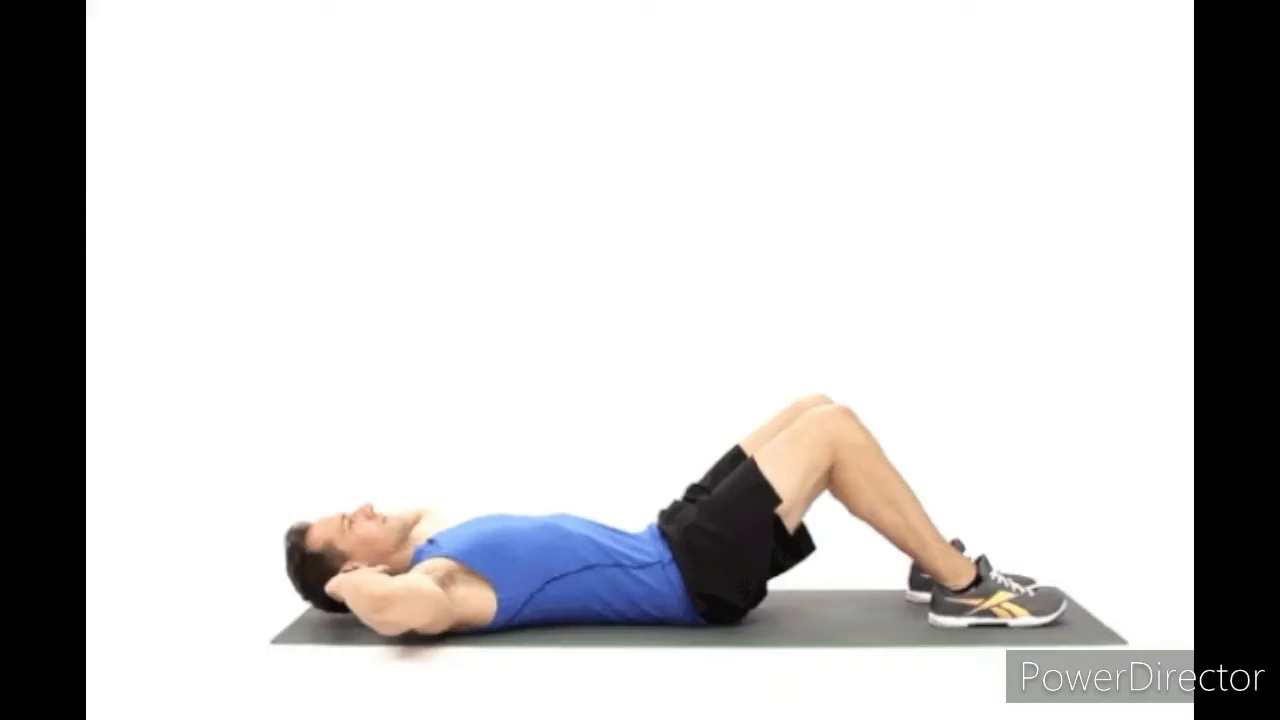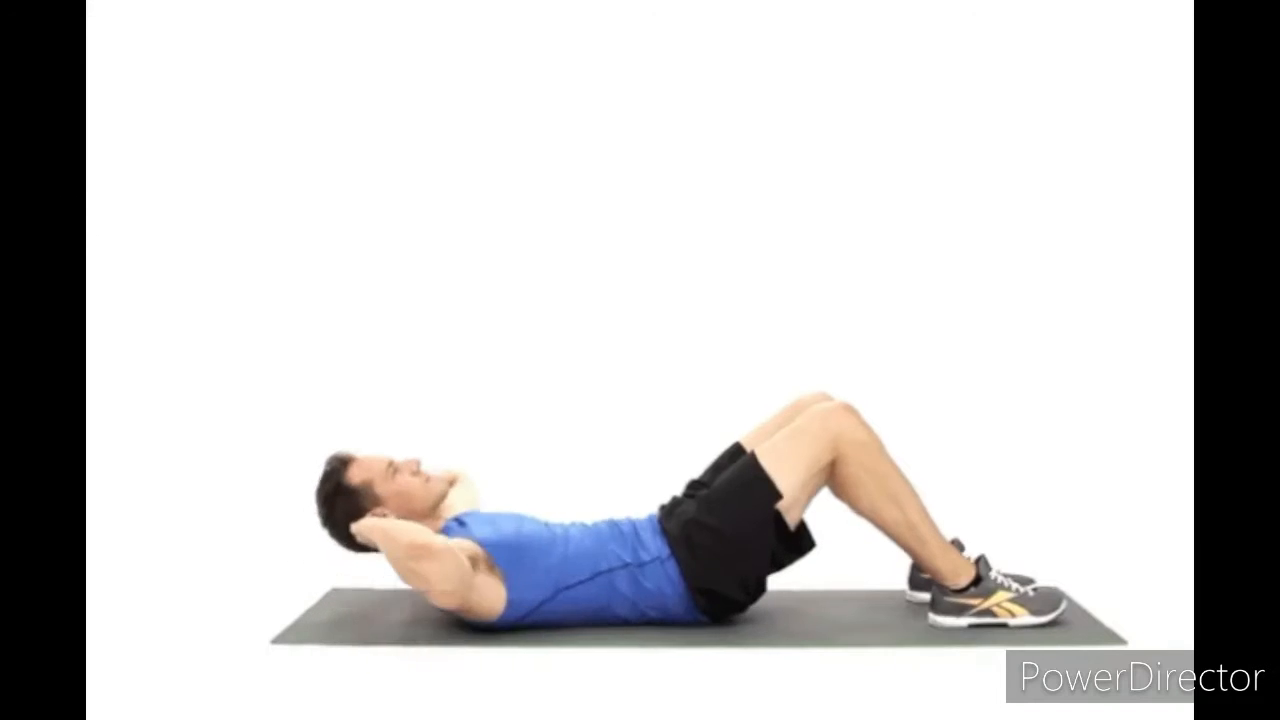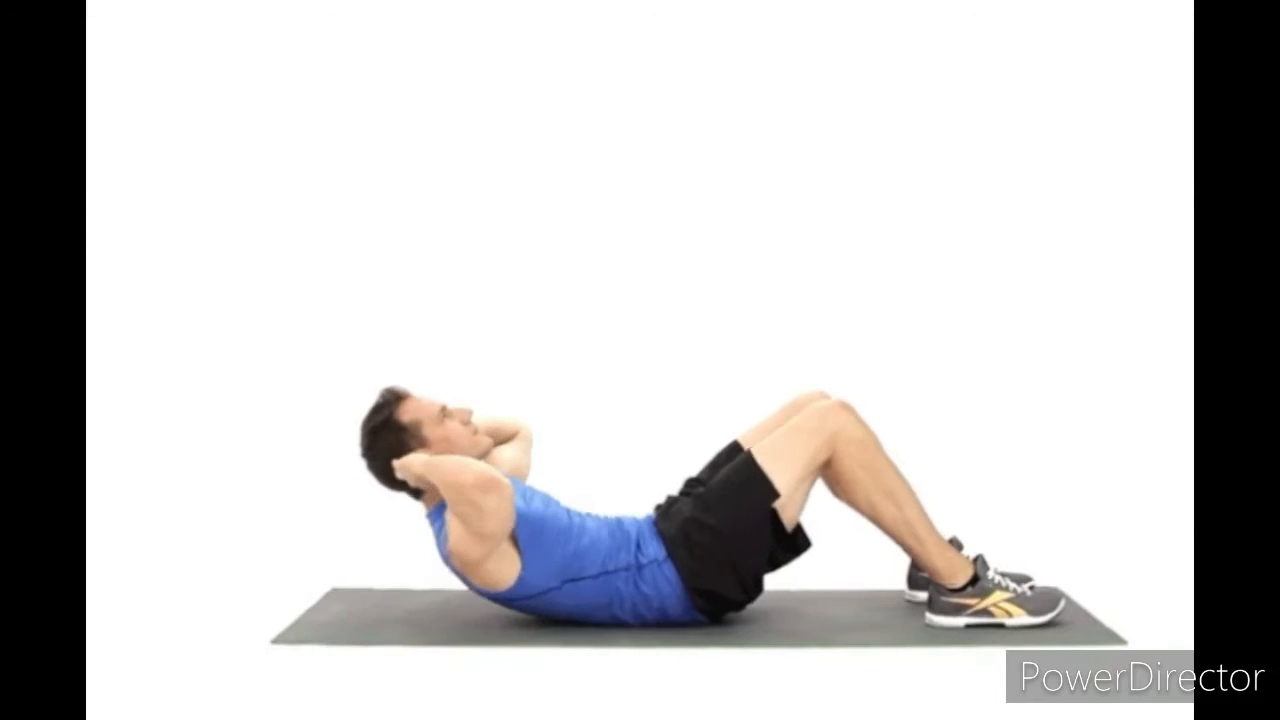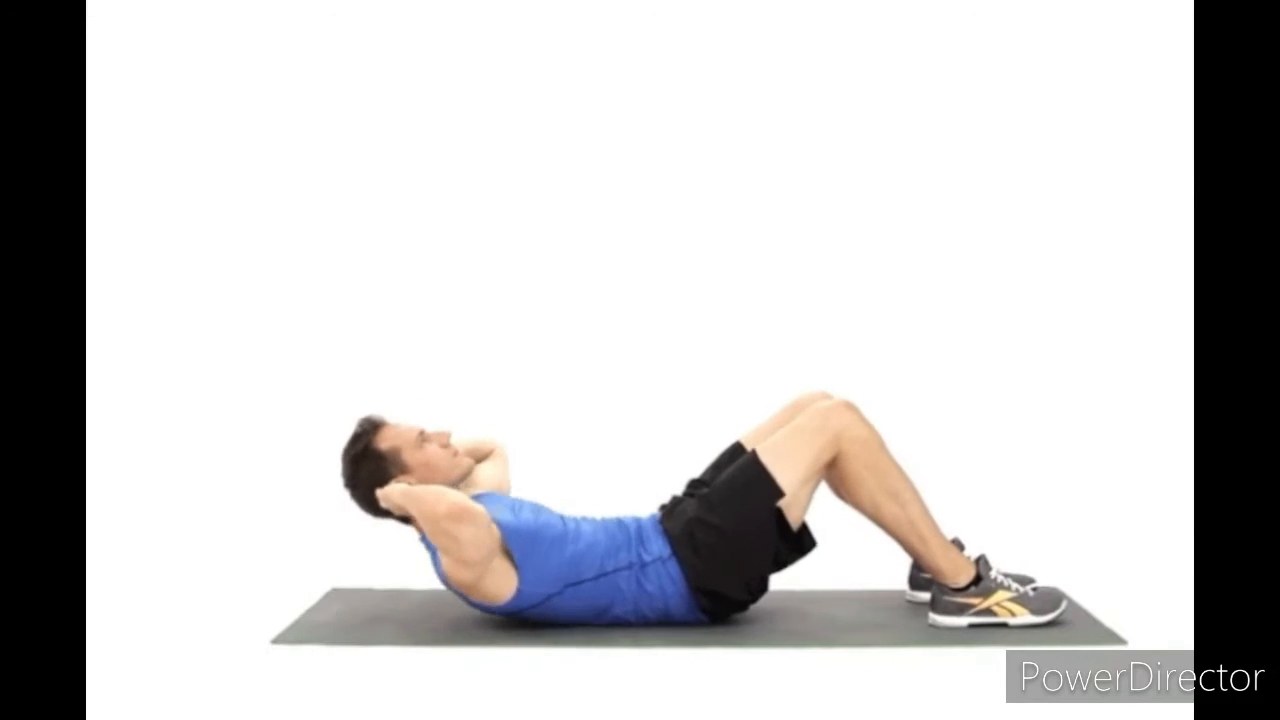
dt=0.4s
person 1, frame 1
left shoulder: (439, 556)
right shoulder: (434, 586)
left elbow: (422, 515)
right elbow: (399, 608)
left wrist: (380, 544)
right wrist: (348, 583)
left hip: (669, 544)
right hip: (694, 577)
left knee: (819, 410)
right knee: (832, 429)
left ankle: (939, 565)
right ankle: (966, 589)
person 1, frame 2
left shoulder: (457, 532)
right shoulder: (451, 578)
left elbow: (451, 480)
right elbow: (417, 548)
left wrist: (402, 474)
right wrist: (377, 526)
left hip: (669, 540)
right hip: (694, 574)
left knee: (820, 409)
right knee: (834, 425)
left ankle: (940, 566)
right ankle: (967, 589)
person 1, frame 3
left shoulder: (474, 498)
right shoulder: (469, 539)
left elbow: (518, 433)
right elbow: (487, 484)
left wrist: (461, 429)
right wrist: (424, 465)
left hip: (669, 538)
right hip: (690, 574)
left knee: (818, 408)
right knee: (832, 422)
left ankle: (939, 565)
right ankle: (963, 589)
person 1, frame 4
left shoulder: (472, 512)
right shoulder: (467, 562)
left elbow: (495, 450)
right elbow: (455, 516)
left wrist: (442, 463)
right wrist: (407, 496)
left hip: (677, 537)
right hip: (697, 573)
left knee: (820, 408)
right knee: (837, 422)
left ankle: (940, 567)
right ankle: (966, 586)
